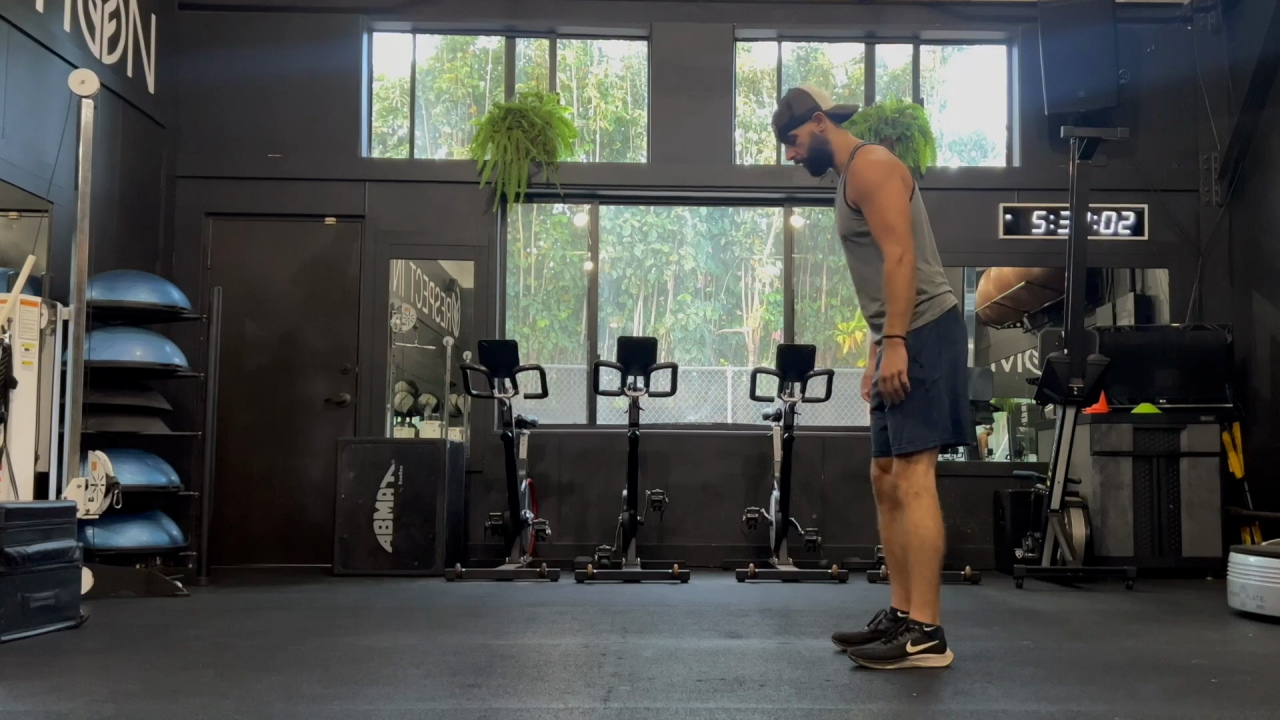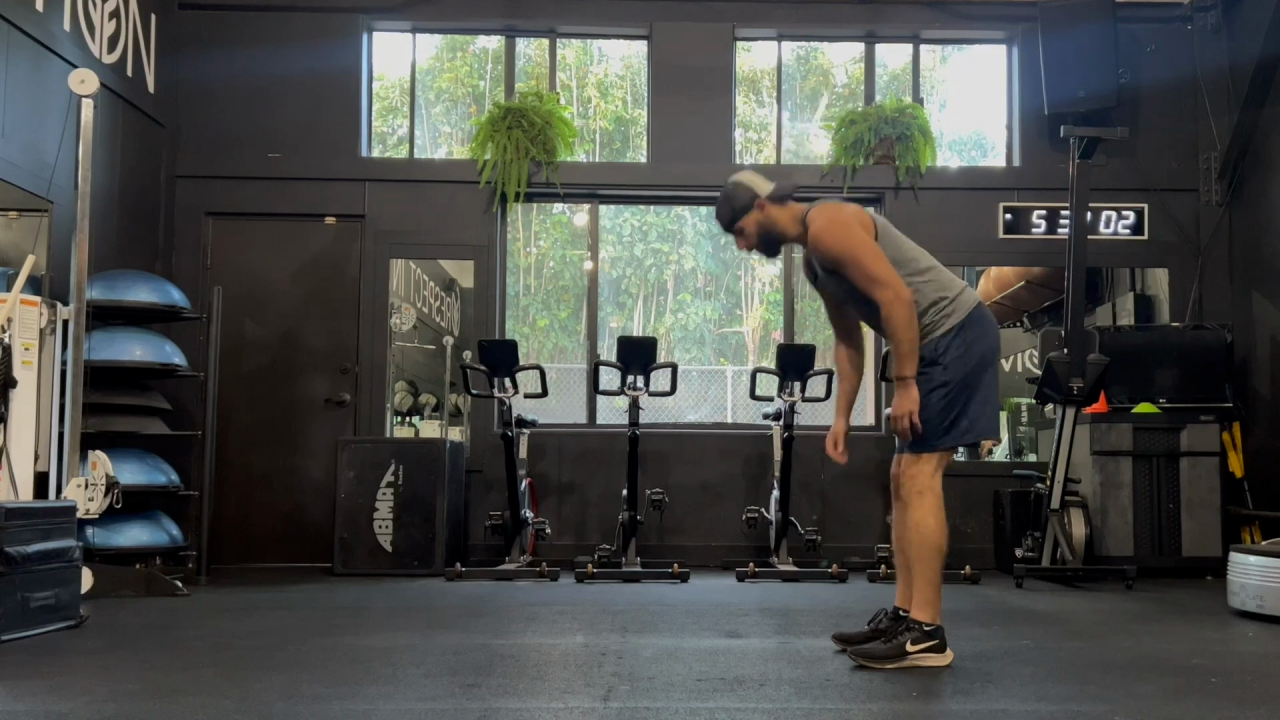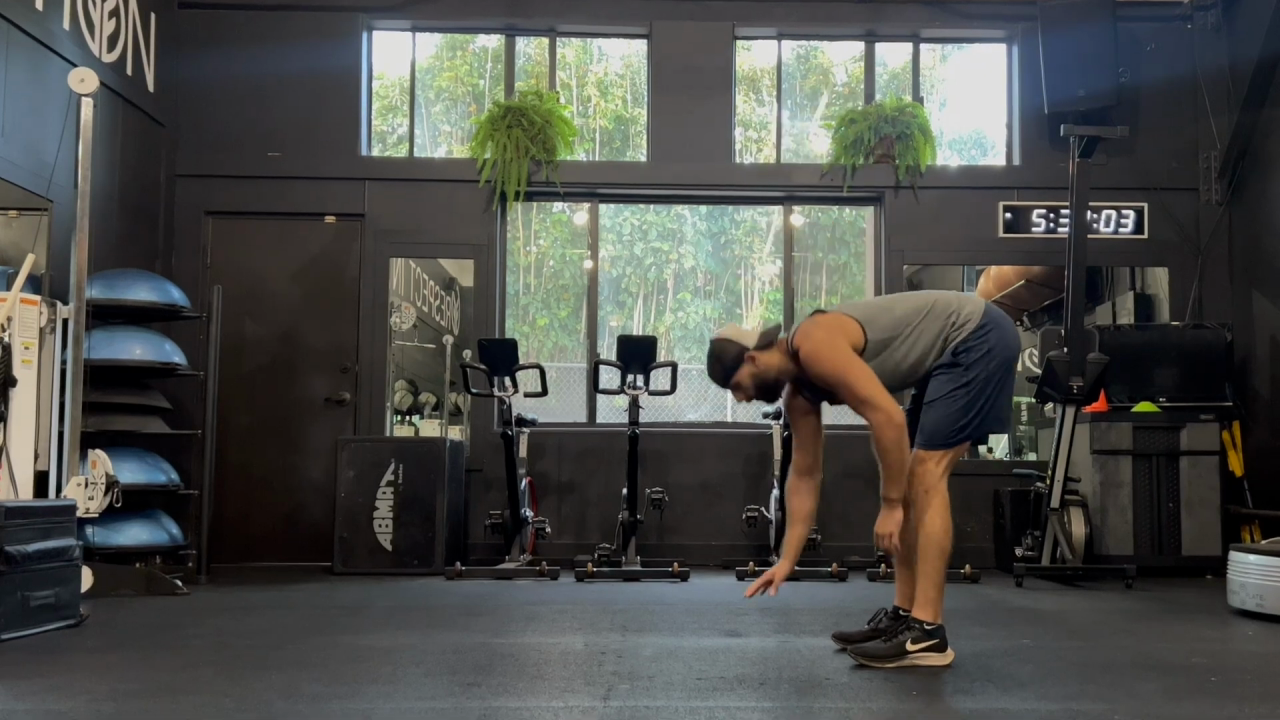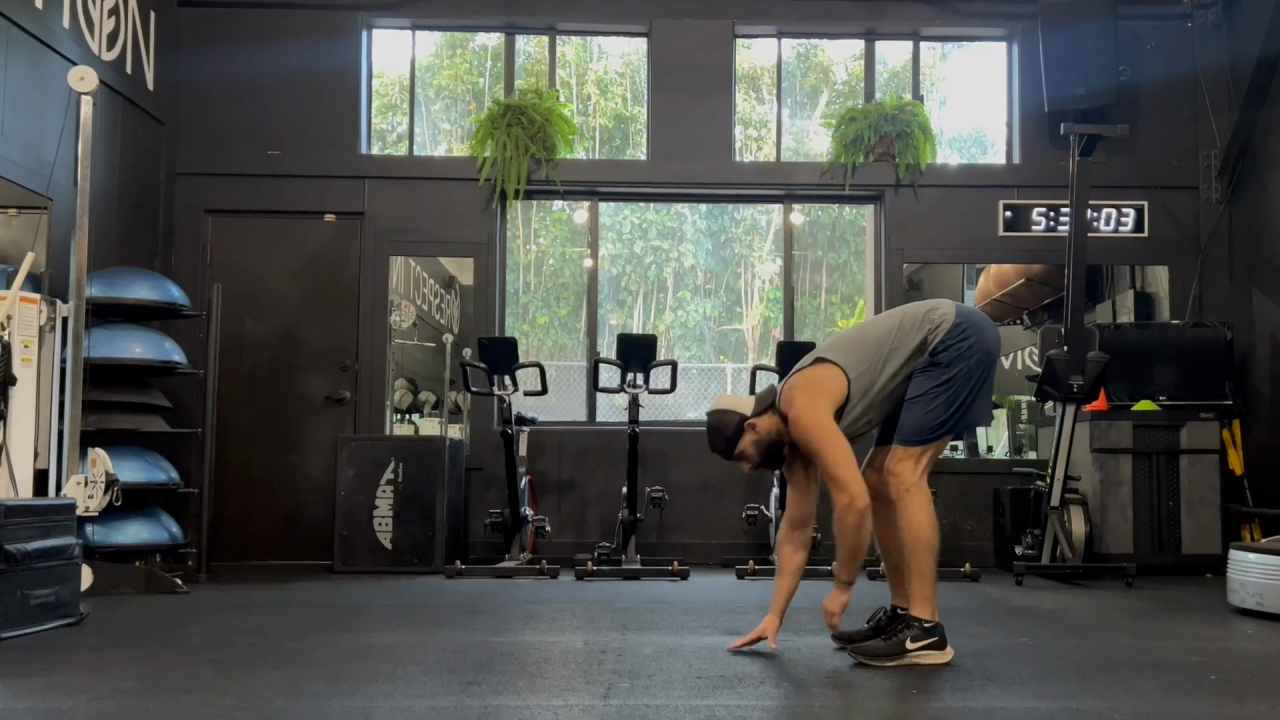
dt=0.4s
person 1, frame 1
left shoulder: (871, 164)
right shoulder: (850, 180)
left elbow: (901, 258)
left wrist: (895, 344)
right wrist: (877, 354)
left hip: (924, 335)
right hip: (902, 342)
left knee: (911, 480)
right knee: (886, 480)
left ankle: (926, 633)
right ankle: (901, 615)
person 1, frame 2
left shoulder: (826, 225)
right shoulder: (812, 259)
left elbow: (898, 297)
right elbow: (849, 340)
left wrist: (904, 385)
right wrist: (841, 418)
left hip: (959, 334)
right hip: (941, 340)
left knee: (918, 475)
right knee: (904, 478)
left ankle: (926, 634)
right ankle: (904, 615)
person 1, frame 3
left shoulder: (813, 349)
right shoulder: (799, 388)
left elbow: (889, 419)
right elbow: (805, 475)
left wrist: (890, 504)
right wrist: (786, 562)
left hip: (980, 337)
right hip: (959, 347)
left knee: (924, 474)
right knee: (908, 477)
left ankle: (926, 633)
right ankle: (905, 614)
person 1, frame 4
left shoulder: (804, 411)
right shoulder: (794, 428)
left elbow: (853, 501)
right elbow: (797, 524)
left wrist: (842, 586)
right wrist: (775, 615)
left hip: (958, 336)
right hip: (945, 342)
left knee: (902, 476)
right knee: (880, 478)
left ankle: (925, 630)
right ankle: (901, 614)
